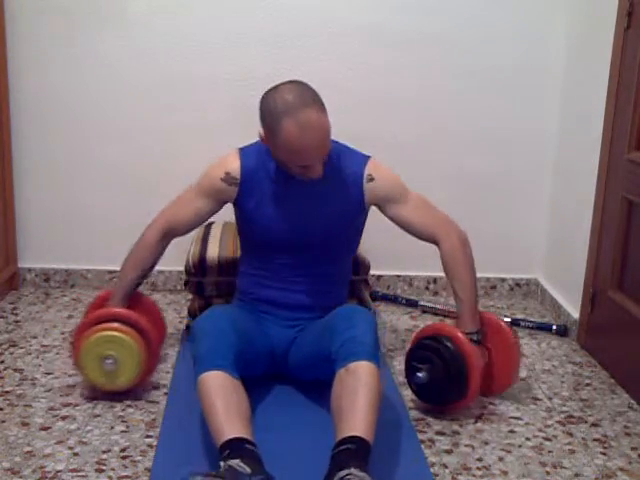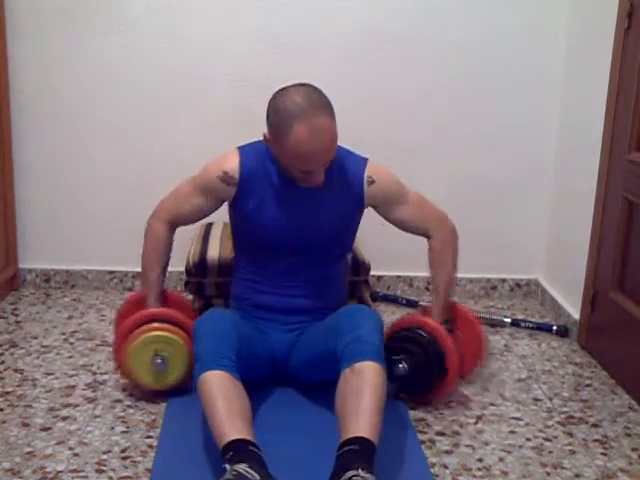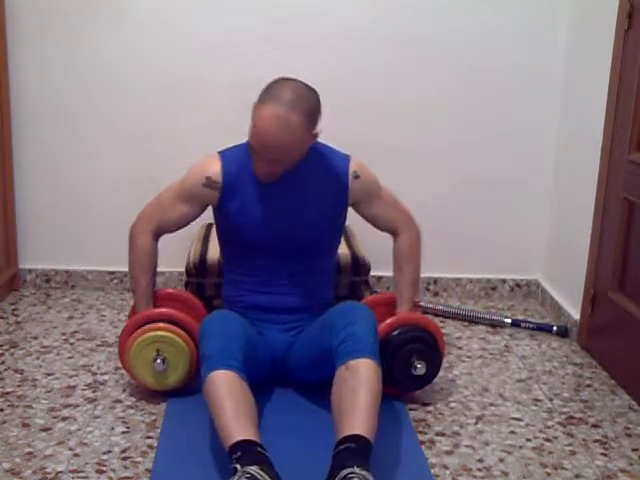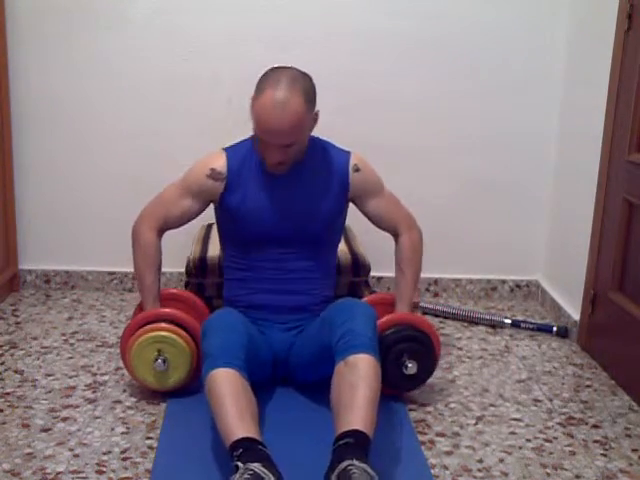
dt=0.5s
person 1, frame 1
left shoulder: (364, 174)
right shoulder: (236, 171)
left elbow: (450, 237)
right elbow: (161, 231)
left wrist: (469, 328)
right wrist: (116, 306)
left hip: (319, 334)
right hip: (253, 325)
left knee: (357, 321)
right knee: (213, 324)
person 1, frame 2
left shoulder: (363, 176)
right shoulder: (235, 171)
left elbow: (441, 230)
right elbow: (162, 221)
left wrist: (437, 317)
right wrist: (152, 309)
left hip: (320, 335)
right hip: (252, 331)
left knee: (363, 322)
right knee: (212, 326)
person 1, frame 3
left shoulder: (346, 174)
right shoulder: (218, 173)
left elbow: (406, 231)
right elbow: (144, 229)
left wrist: (404, 315)
right wrist: (147, 316)
left hip: (314, 334)
right hip: (247, 332)
left knee: (358, 318)
right knee: (218, 326)
person 1, frame 4
left shoulder: (346, 169)
right shoulder: (222, 169)
left elbow: (407, 231)
right elbow: (147, 226)
left wrist: (402, 318)
right wrist: (154, 315)
left hip: (314, 334)
right hip: (248, 331)
left knee: (356, 314)
right knee: (221, 326)
